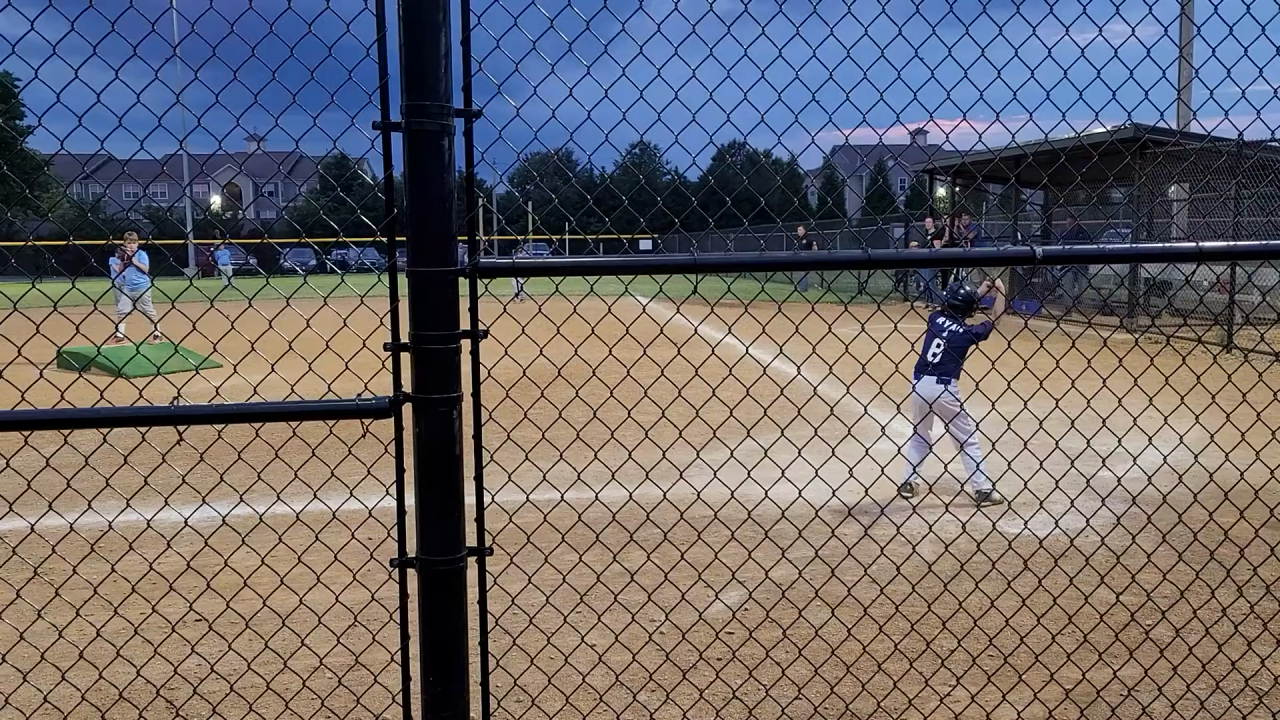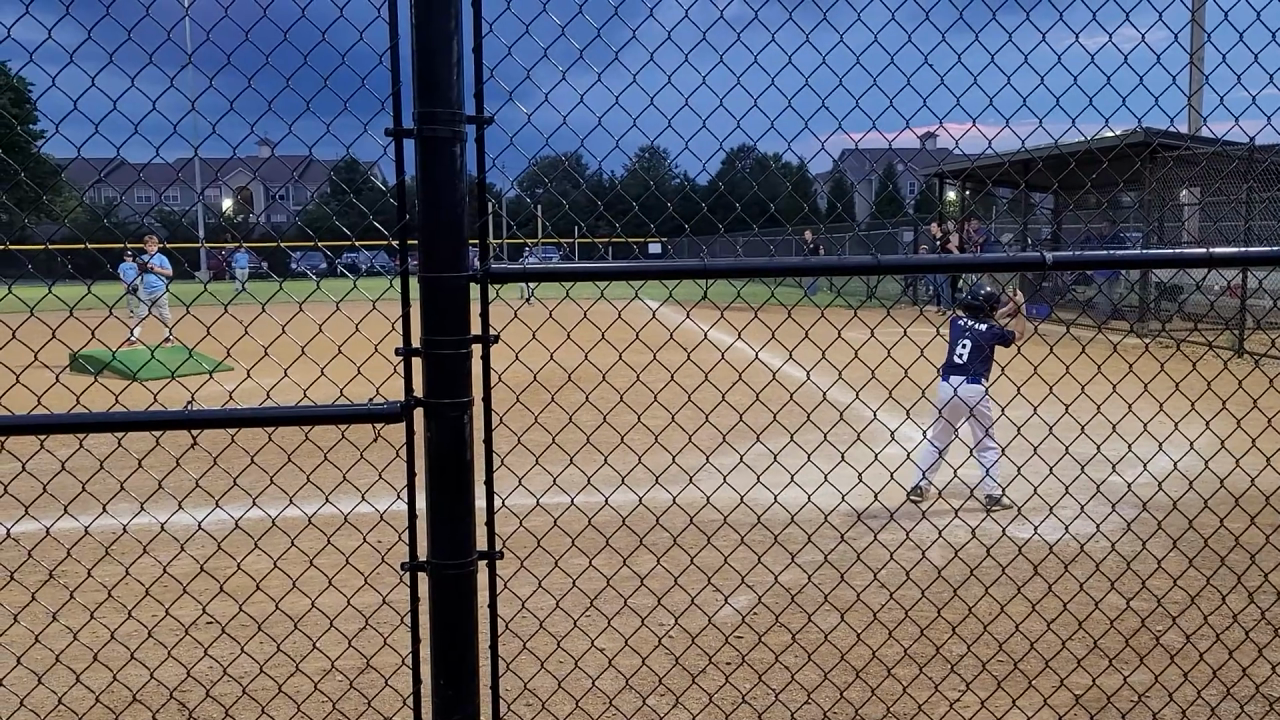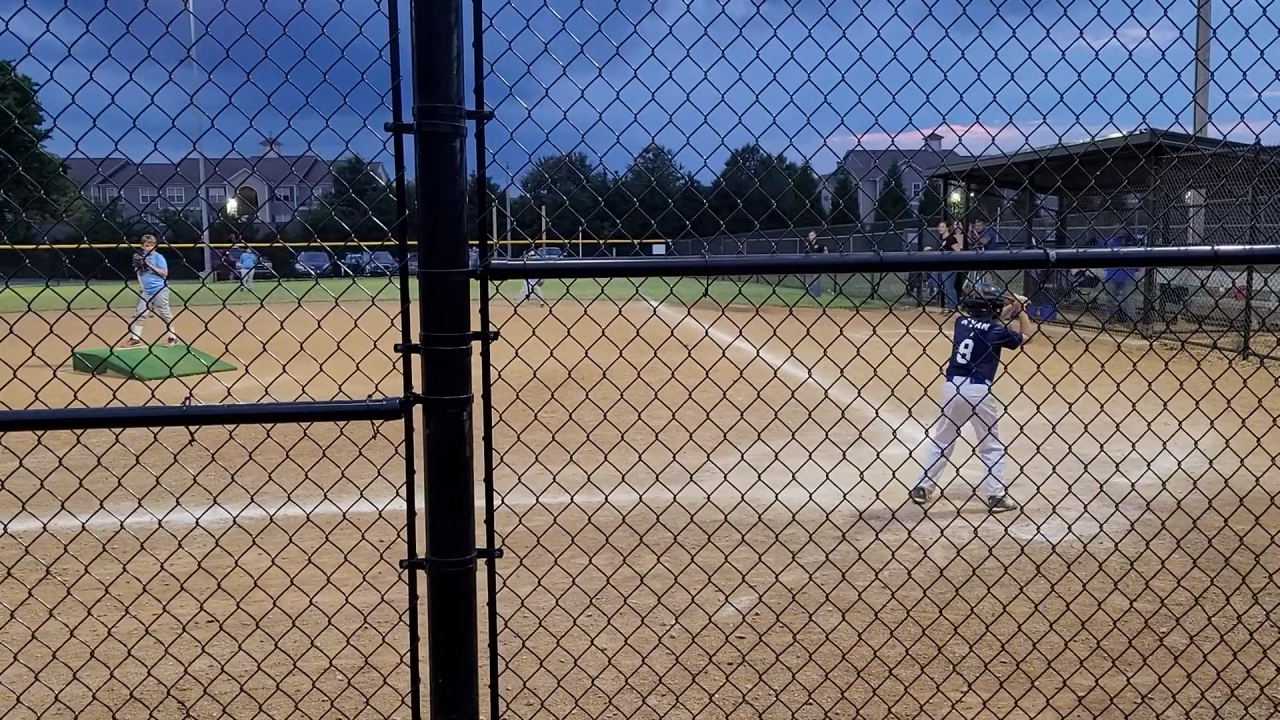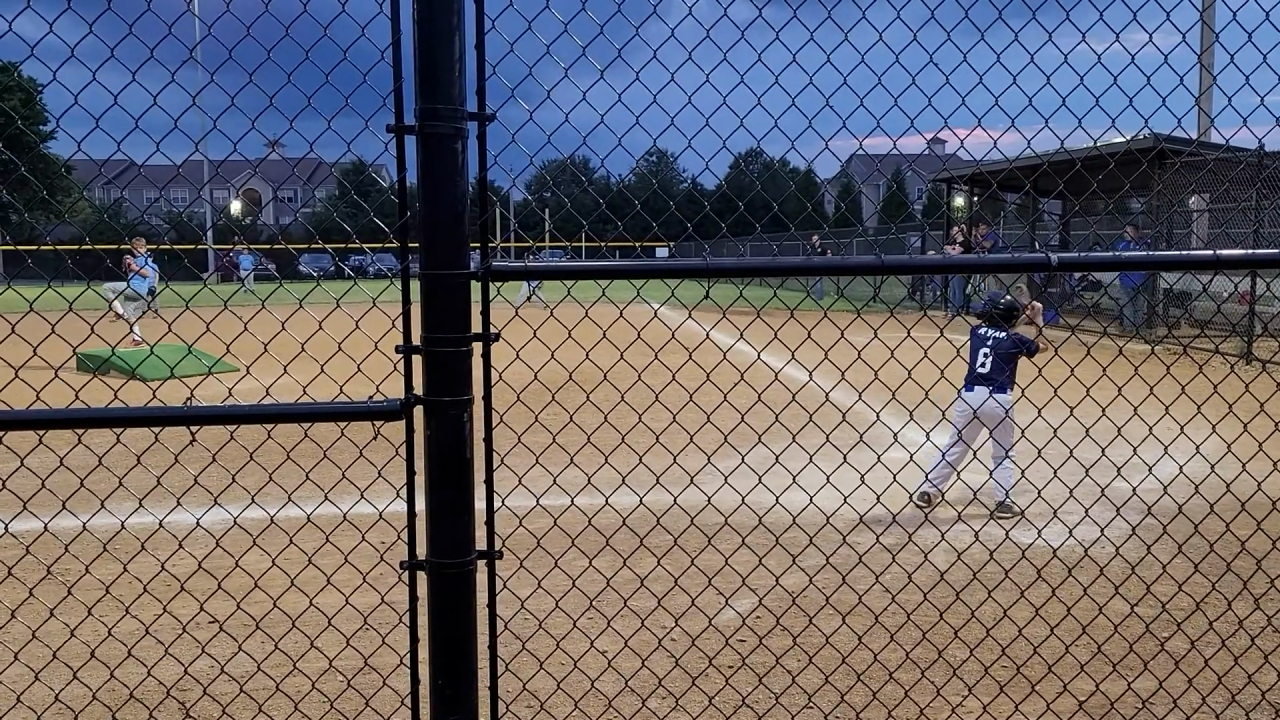
dt=1s
person 1, frame 1
left shoulder: (935, 318)
right shoulder: (968, 332)
left elbow: (953, 308)
right elbow: (995, 320)
left wrist: (980, 291)
right wrist: (1000, 292)
left hip: (920, 384)
right hip: (944, 387)
left knee: (919, 436)
right knee: (968, 440)
left ankle: (908, 483)
right ankle: (983, 490)
person 1, frame 2
left shoulder: (956, 322)
right shoulder: (992, 330)
right elbow: (1019, 335)
left wrist: (1008, 309)
right wrist: (1019, 308)
left hip: (947, 385)
right hip: (974, 389)
left knee: (936, 440)
right knee: (987, 445)
left ankle: (920, 488)
right ankle: (993, 495)
person 1, frame 3
left shoulder: (961, 321)
right shoulder: (996, 330)
right elbow: (1027, 337)
left wrist: (1010, 309)
right wrist: (1021, 311)
left hip: (952, 385)
right hip: (978, 389)
left knee: (940, 441)
right knee: (991, 445)
left ankle: (923, 488)
right ankle: (996, 496)
person 1, frame 4
left shoulder: (976, 331)
right shoulder: (1013, 339)
right elbow: (1043, 347)
left wrist: (1024, 318)
right wrist: (1037, 319)
left hip: (969, 395)
right hip: (998, 399)
left knee: (954, 448)
right knee: (1003, 452)
left ankle: (927, 492)
right ankle: (1004, 502)
